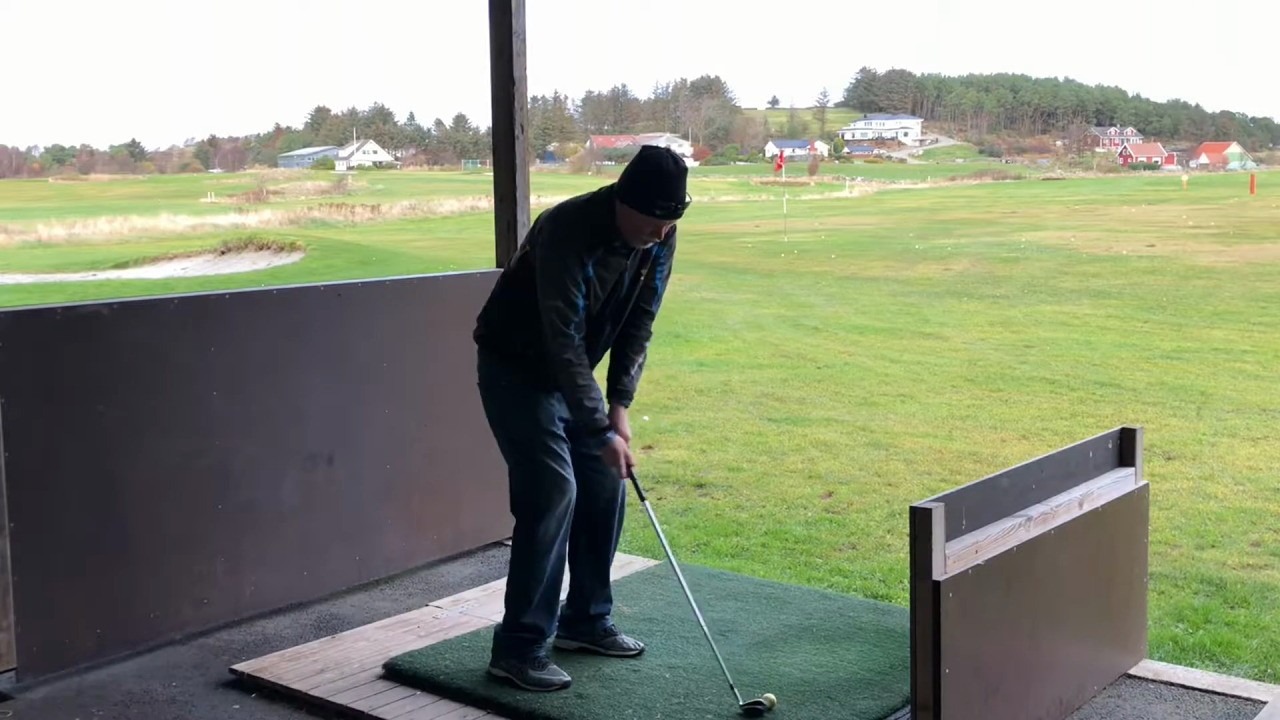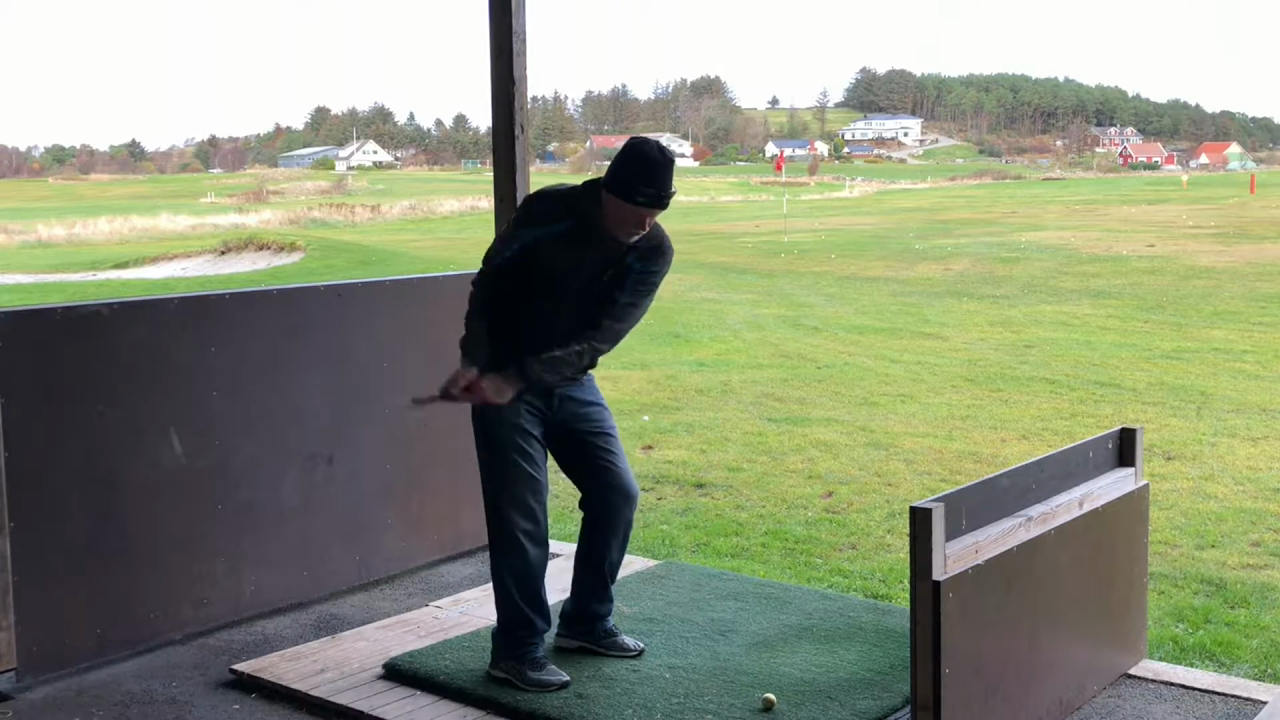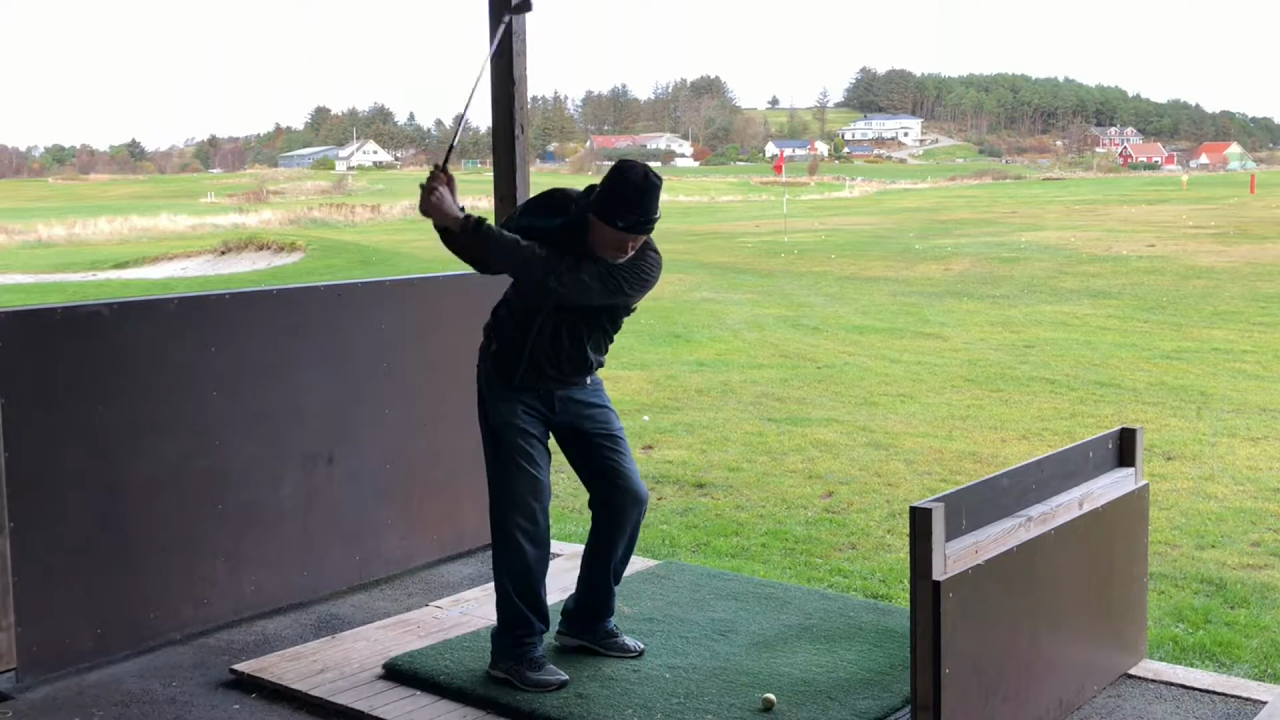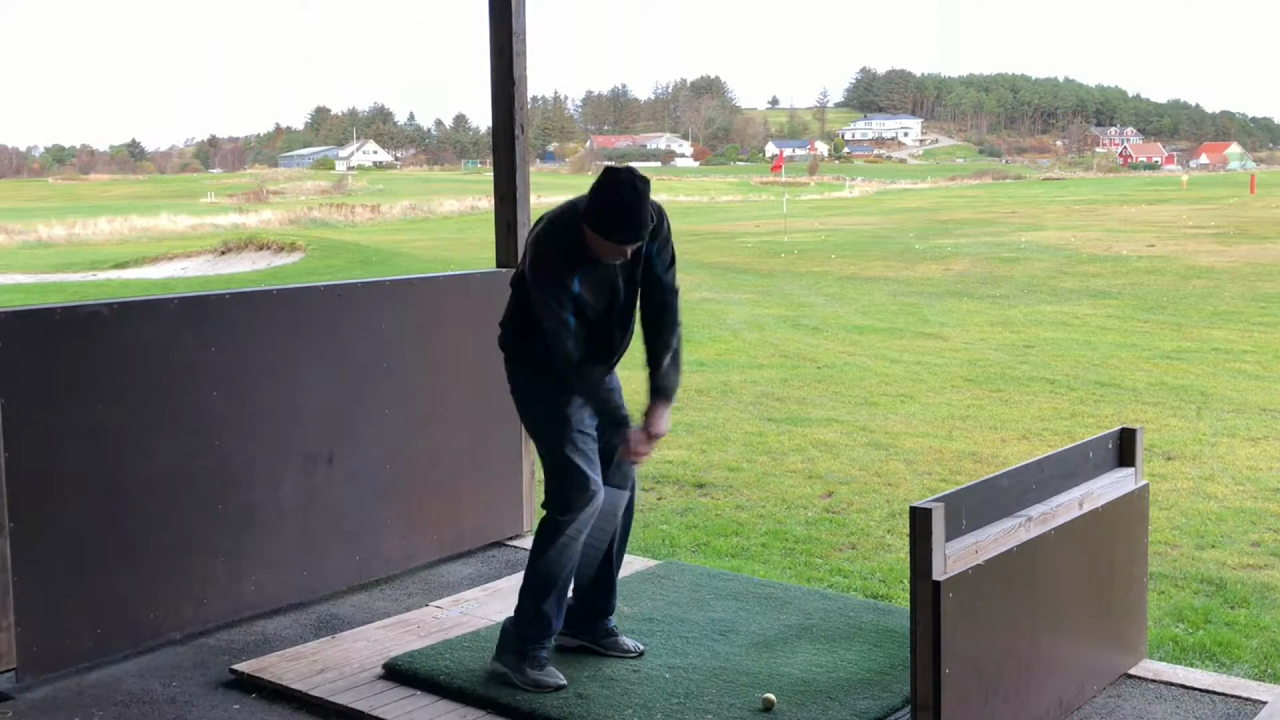
dt=0.3s
person 1, frame 1
left shoulder: (660, 242)
right shoulder: (567, 232)
left elbow: (636, 327)
right elbow: (560, 341)
left wrist: (620, 405)
right wrist: (599, 432)
left hip: (574, 374)
right hip: (516, 370)
left knee: (606, 489)
right knee: (552, 499)
left ankle: (584, 618)
right ankle: (519, 645)
person 1, frame 2
left shoulder: (654, 251)
right shoulder: (547, 210)
left elbow: (598, 335)
right elbow: (487, 285)
left wrist: (515, 380)
right wrist: (473, 361)
left hip: (570, 379)
right hip: (495, 372)
left knee: (616, 493)
right knee: (520, 507)
left ankle: (585, 620)
right ankle: (518, 646)
person 1, frame 3
left shoulder: (642, 268)
right shoulder: (553, 208)
left elbow: (545, 276)
right elbow: (487, 256)
left wrist: (462, 221)
right wrist: (451, 216)
left hip: (579, 387)
right hip: (509, 381)
left knee: (627, 495)
right knee: (523, 506)
left ankle: (587, 620)
right ankle: (516, 646)
person 1, frame 4
left shoulder: (650, 222)
right shoulder: (551, 248)
left elbow: (662, 315)
right elbow: (568, 353)
left wrist: (660, 402)
right wrist: (616, 428)
left hip: (598, 371)
right hip: (547, 374)
left knee: (615, 489)
right knee: (579, 494)
left ankle: (588, 618)
right ankle: (523, 645)
